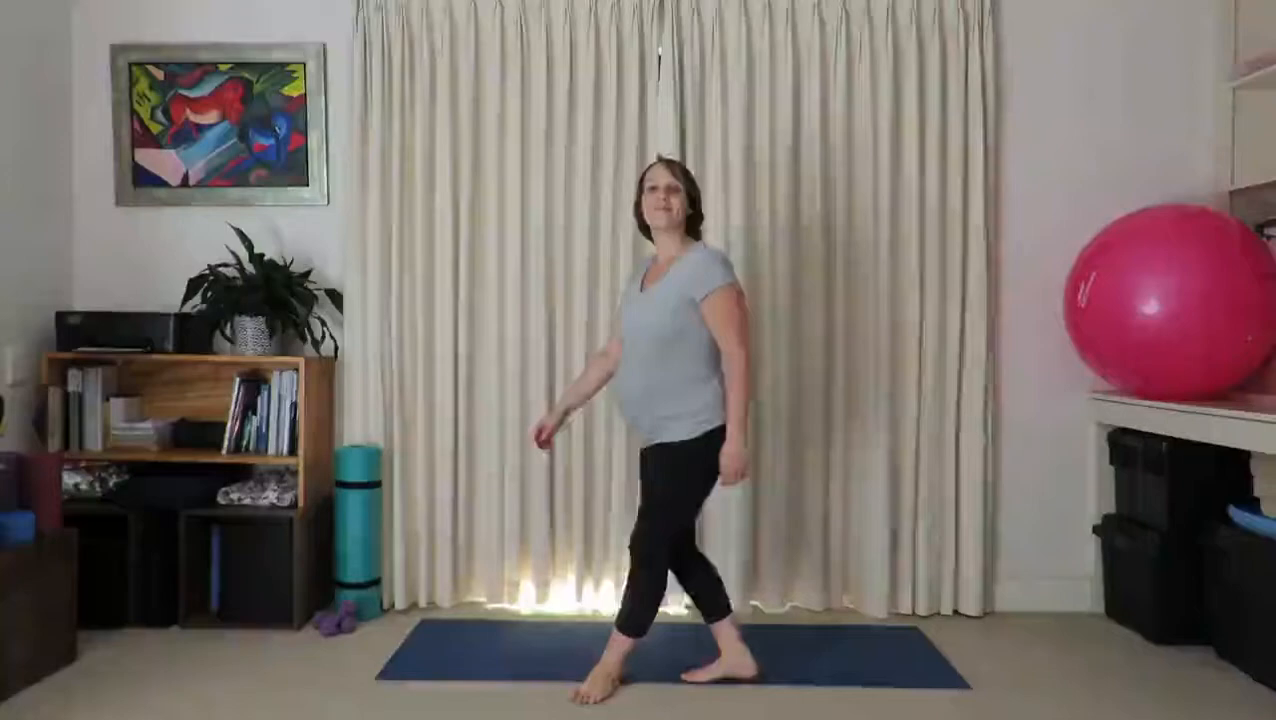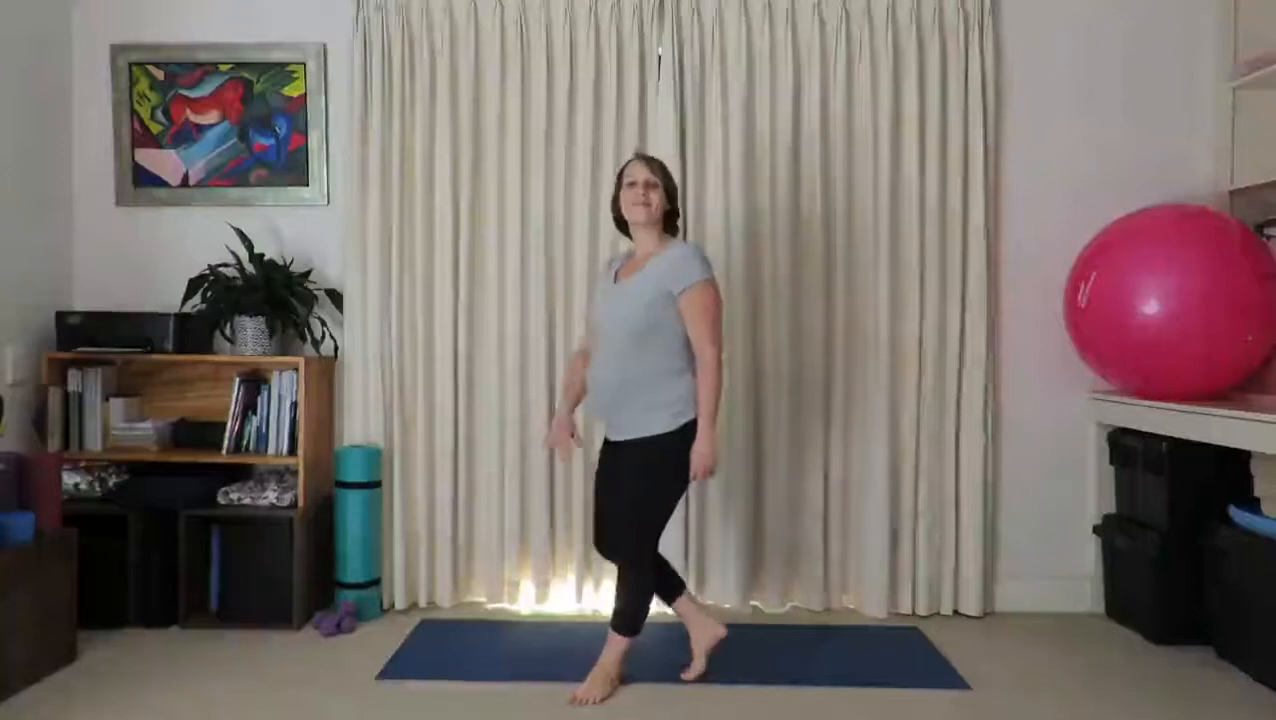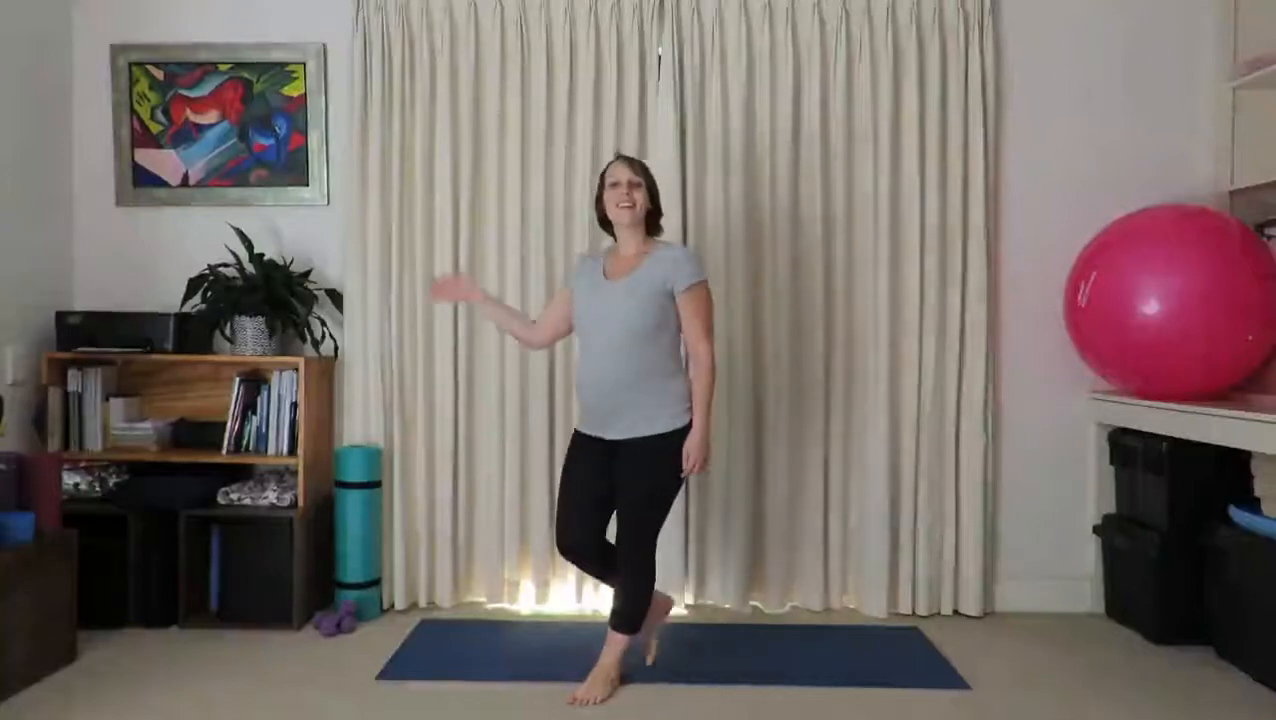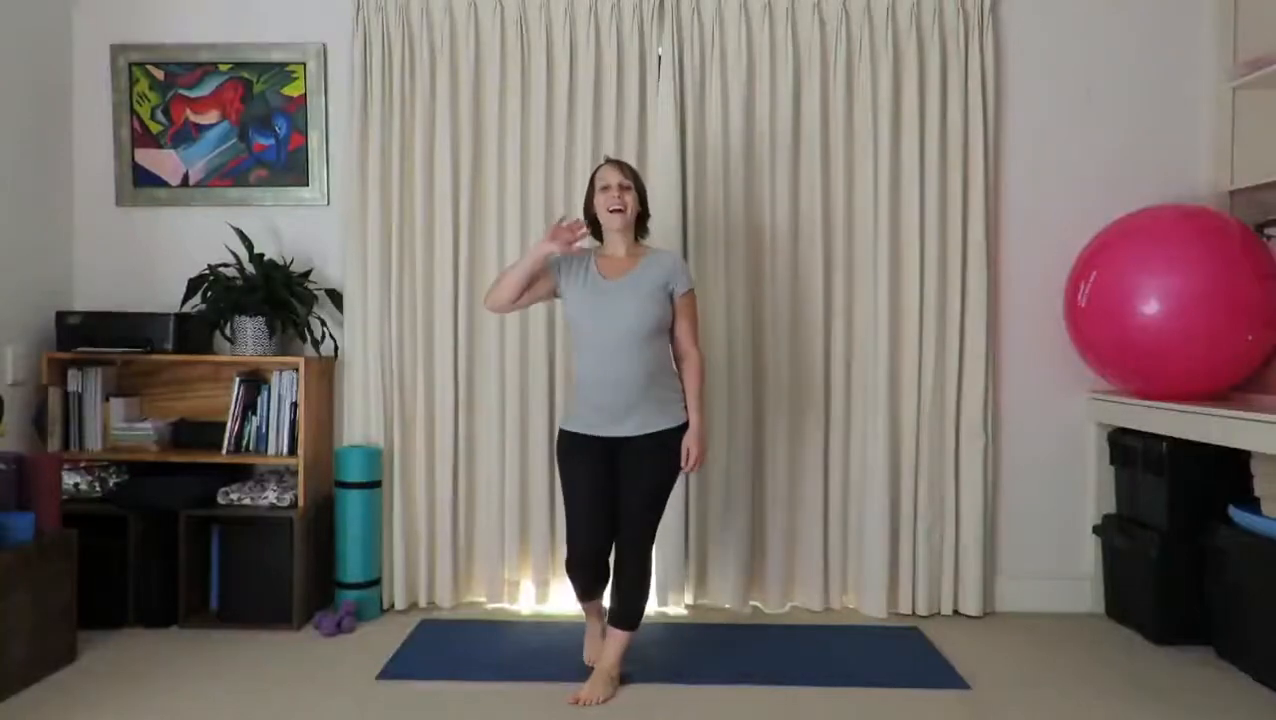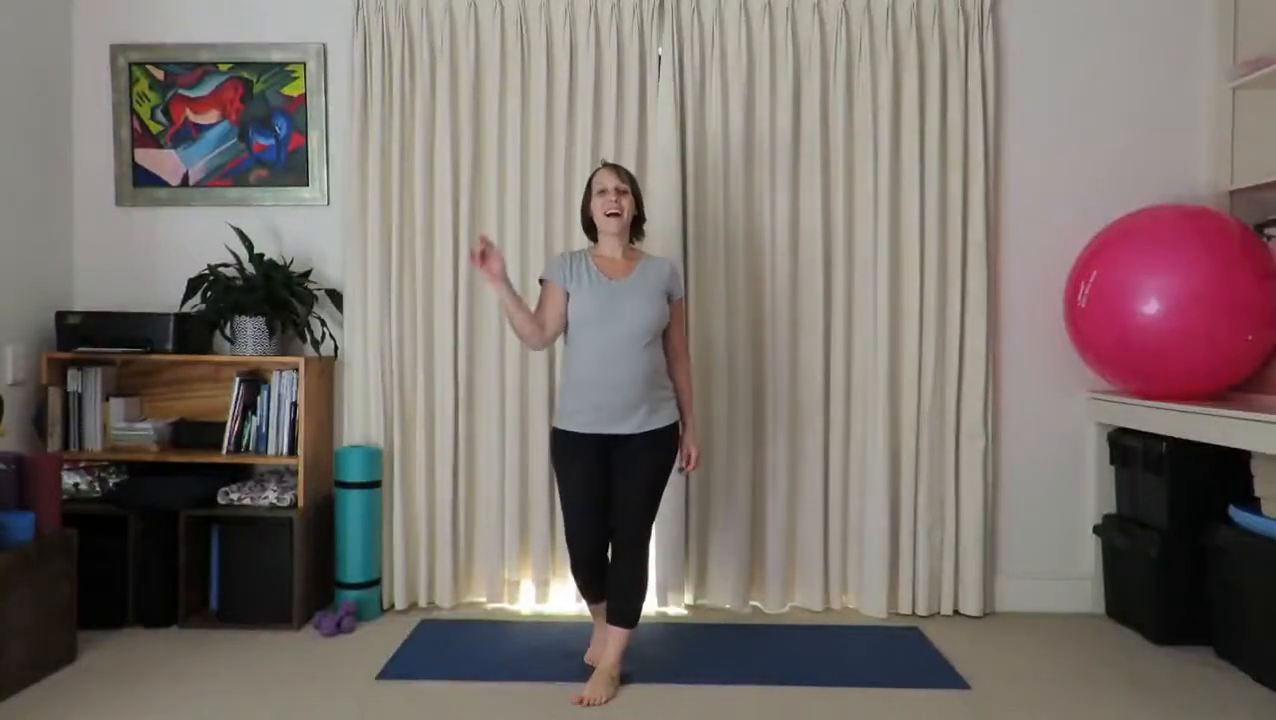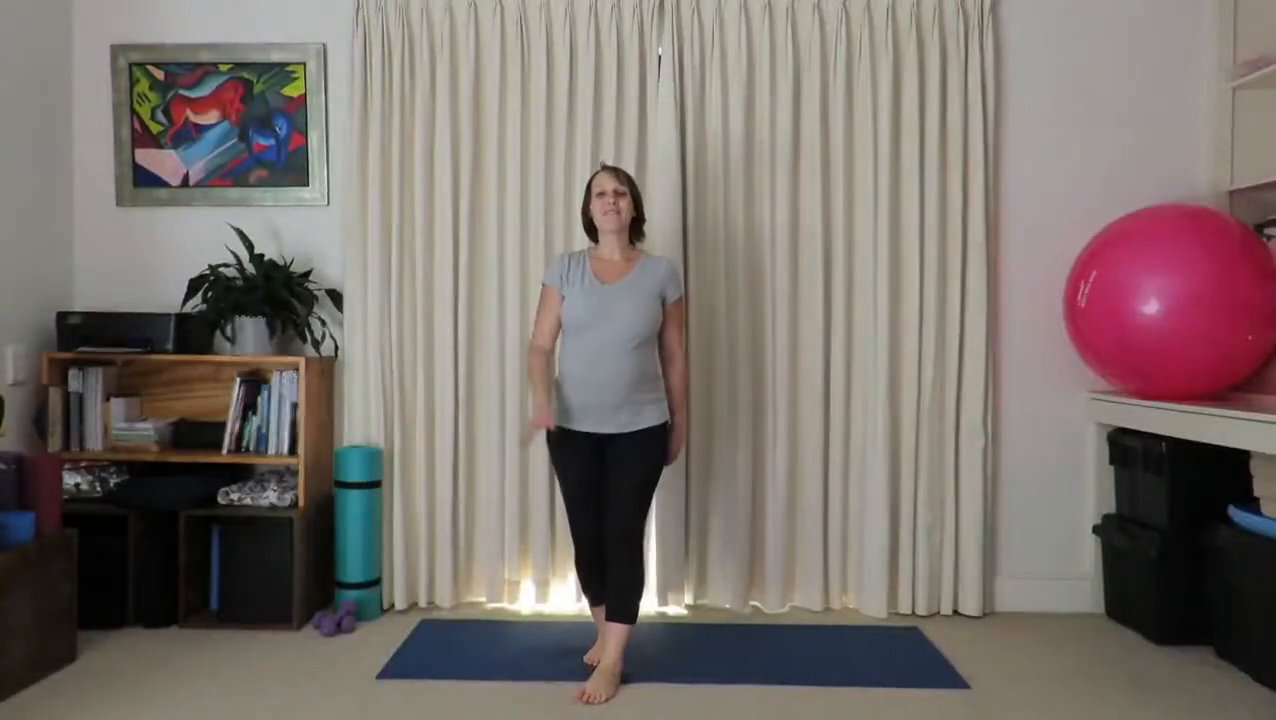
dt=0.2s
person 1, frame 1
left shoulder: (707, 265)
right shoulder: (641, 273)
left elbow: (736, 354)
right elbow: (611, 355)
left wrist: (735, 435)
right wrist: (560, 410)
left hip: (692, 438)
right hip: (660, 437)
left knee: (650, 545)
right knee: (675, 545)
left ankle: (611, 662)
right ankle: (735, 654)
person 1, frame 2
left shoulder: (684, 261)
right shoulder: (613, 269)
left elbow: (707, 351)
right elbow: (589, 353)
left wrist: (702, 436)
right wrist: (563, 411)
left hip: (665, 431)
right hip: (623, 434)
left knee: (632, 544)
right knee: (613, 541)
left ankle: (609, 665)
right ankle: (703, 625)
person 1, frame 3
left shoulder: (676, 263)
right shoulder: (589, 269)
left elbow: (700, 350)
right elbow: (540, 335)
left wrist: (698, 428)
right wrist: (477, 298)
left hip: (655, 433)
right hip: (596, 433)
left knee: (634, 543)
right knee: (573, 539)
left ankle: (609, 664)
right ankle: (649, 603)
person 1, frame 4
left shoulder: (668, 268)
right shoulder: (569, 266)
left elbow: (688, 353)
right elbow: (498, 302)
left wrist: (695, 425)
right wrist: (545, 250)
left hip: (654, 432)
right hip: (584, 433)
left knee: (634, 545)
right knee: (584, 548)
left ankle: (609, 663)
right ankle: (595, 619)
person 1, frame 5
left shoulder: (664, 273)
right shoulder: (567, 267)
left elbow: (678, 358)
right elbow: (538, 336)
left wrist: (689, 427)
right wrist: (500, 283)
left hip: (649, 430)
right hip: (577, 429)
left knee: (630, 541)
right knee: (585, 544)
left ankle: (610, 662)
right ankle: (601, 625)
person 1, frame 6
left shoulder: (661, 273)
right shoulder: (564, 268)
left elbow: (674, 356)
right elbow: (541, 346)
left wrist: (680, 424)
right wrist: (540, 403)
left hip: (639, 428)
right hip: (573, 427)
left knee: (623, 536)
right knee: (586, 536)
left ankle: (612, 661)
right ankle: (604, 630)
